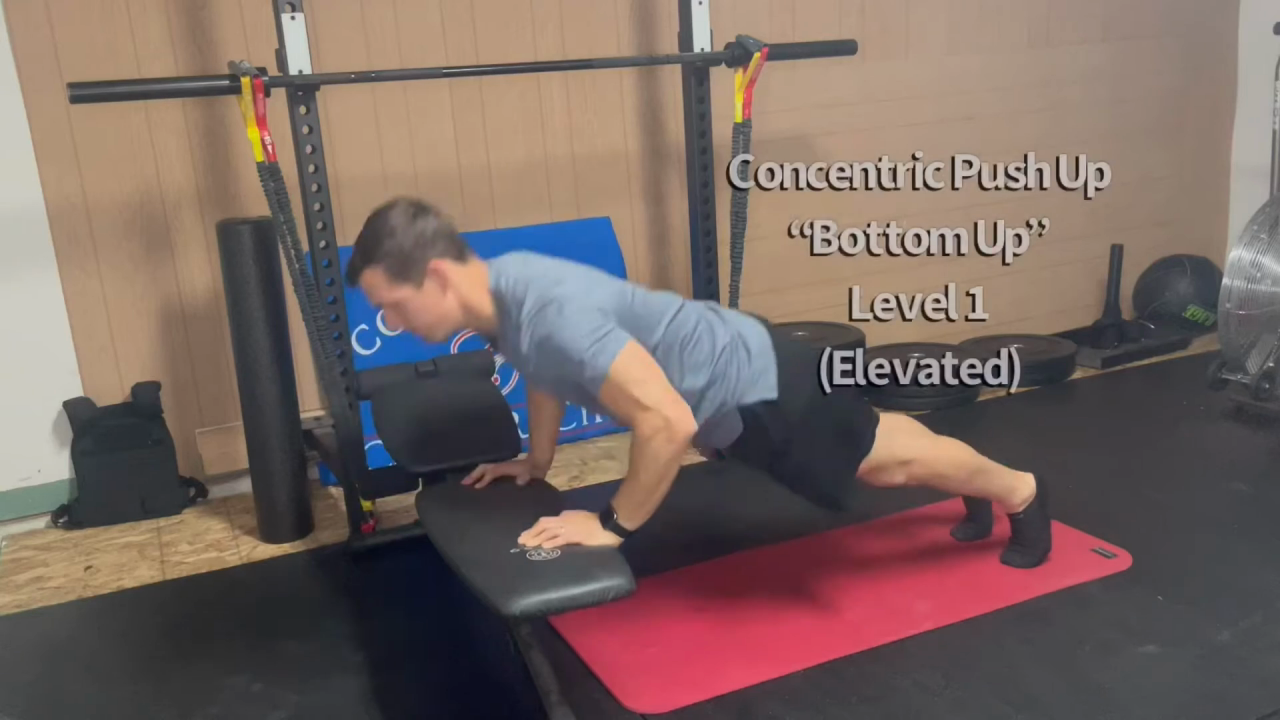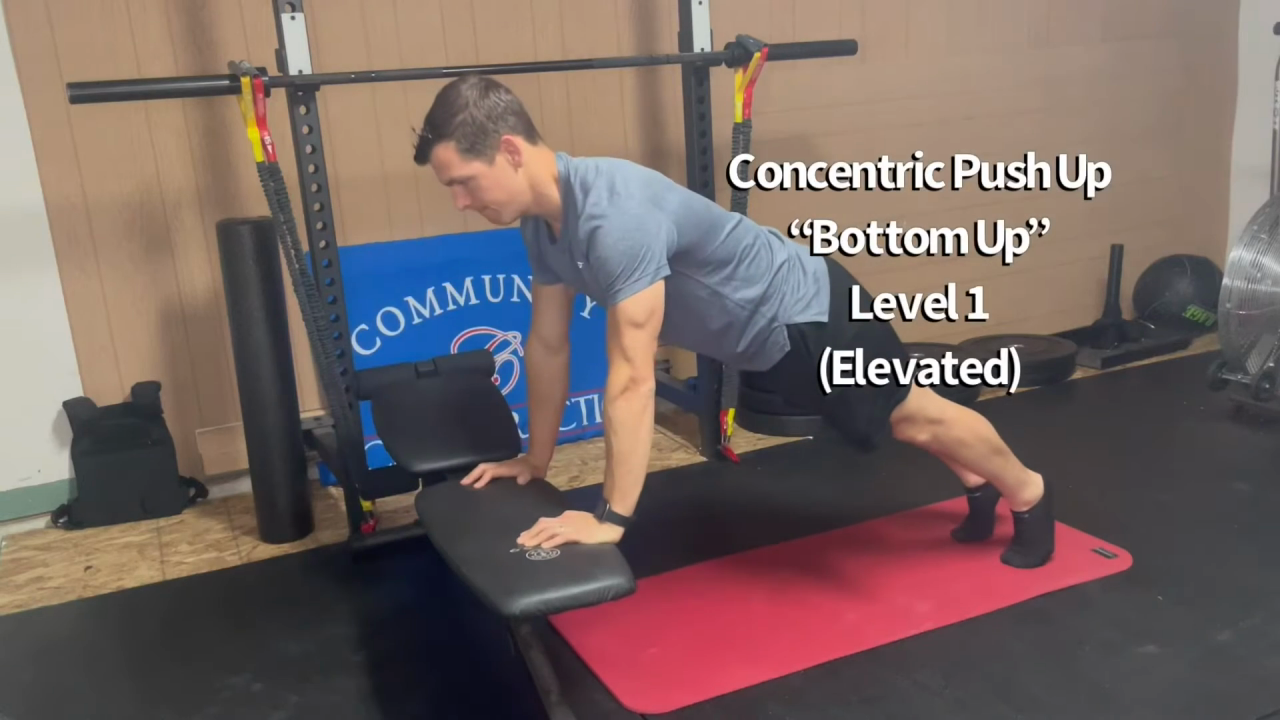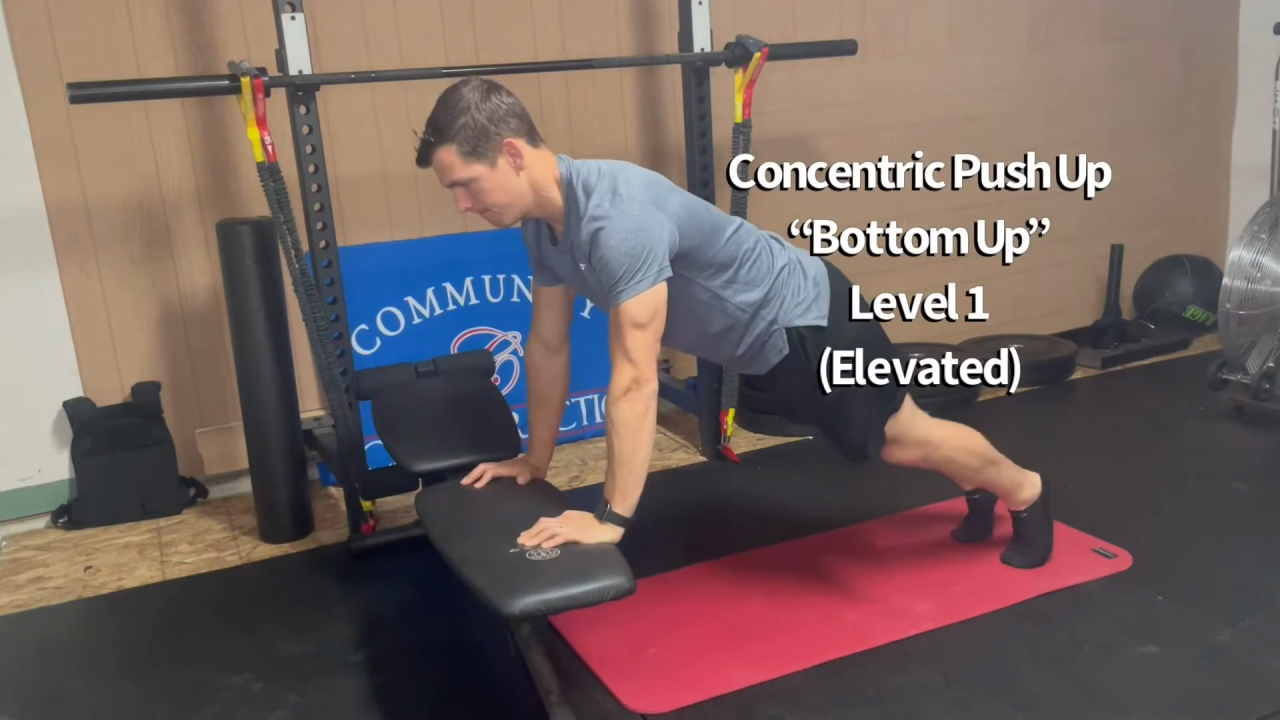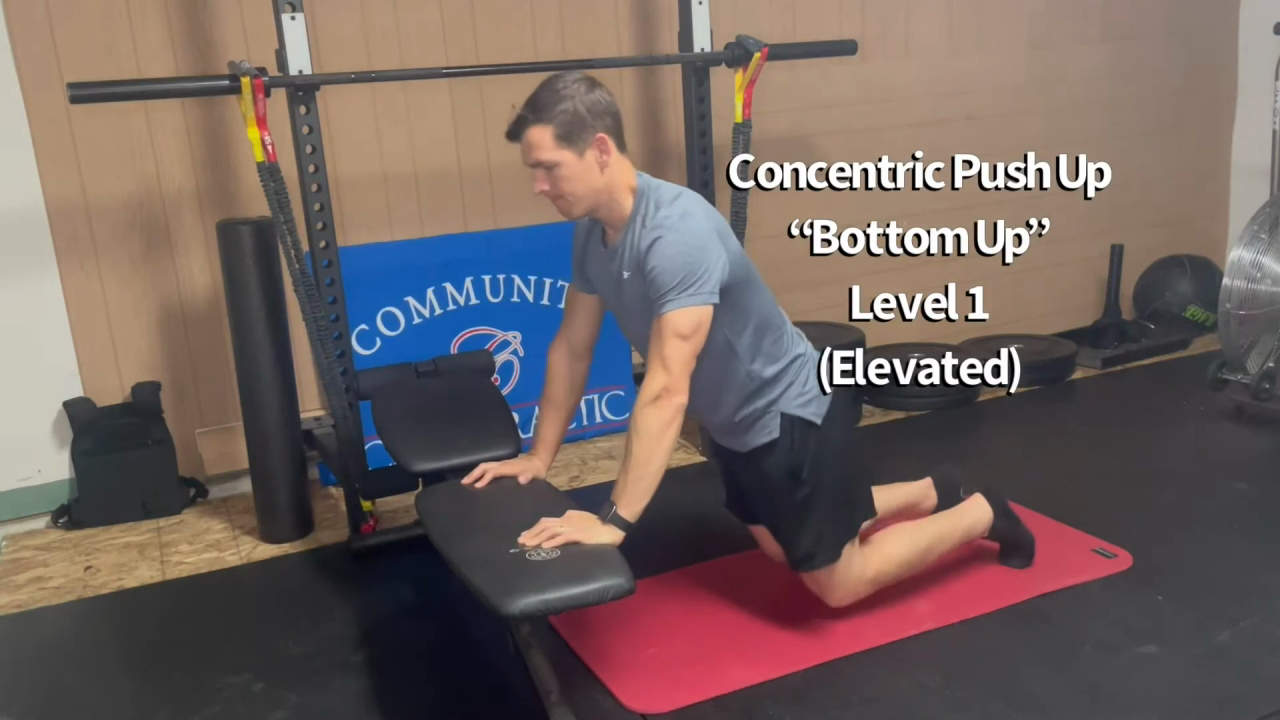
dt=0.7s
person 1, frame 1
left shoulder: (551, 317)
right shoulder: (498, 295)
left elbow: (672, 424)
left wrist: (612, 524)
right wrist: (533, 463)
left hip: (756, 386)
right hip: (730, 375)
left knee: (889, 460)
right knee: (874, 444)
left ankle: (1018, 493)
right ankle: (978, 491)
person 1, frame 2
left shoulder: (615, 217)
right shoulder: (544, 217)
left elbow: (632, 379)
right elbow: (548, 344)
left wrist: (611, 518)
right wrist: (535, 459)
left hip: (804, 312)
right hip: (765, 332)
left knee: (915, 416)
right knee: (901, 417)
left ankle: (1027, 494)
right ankle: (979, 486)
person 1, frame 3
left shoulder: (617, 218)
right shoulder: (543, 219)
left elbow: (635, 381)
right elbow: (547, 346)
left wrist: (612, 518)
right wrist: (536, 460)
left hip: (800, 317)
right hip: (760, 335)
left knee: (899, 437)
right knee: (867, 435)
left ankle: (1023, 491)
right ankle: (976, 486)
person 1, frame 4
left shoulder: (677, 233)
right shoulder: (593, 232)
left elbow: (666, 392)
right elbow: (571, 349)
left wrist: (615, 521)
right wrist: (538, 457)
left hip: (792, 412)
right hip: (737, 422)
left knee: (837, 583)
right knee: (788, 551)
left ankle: (981, 514)
right ankle: (933, 493)
